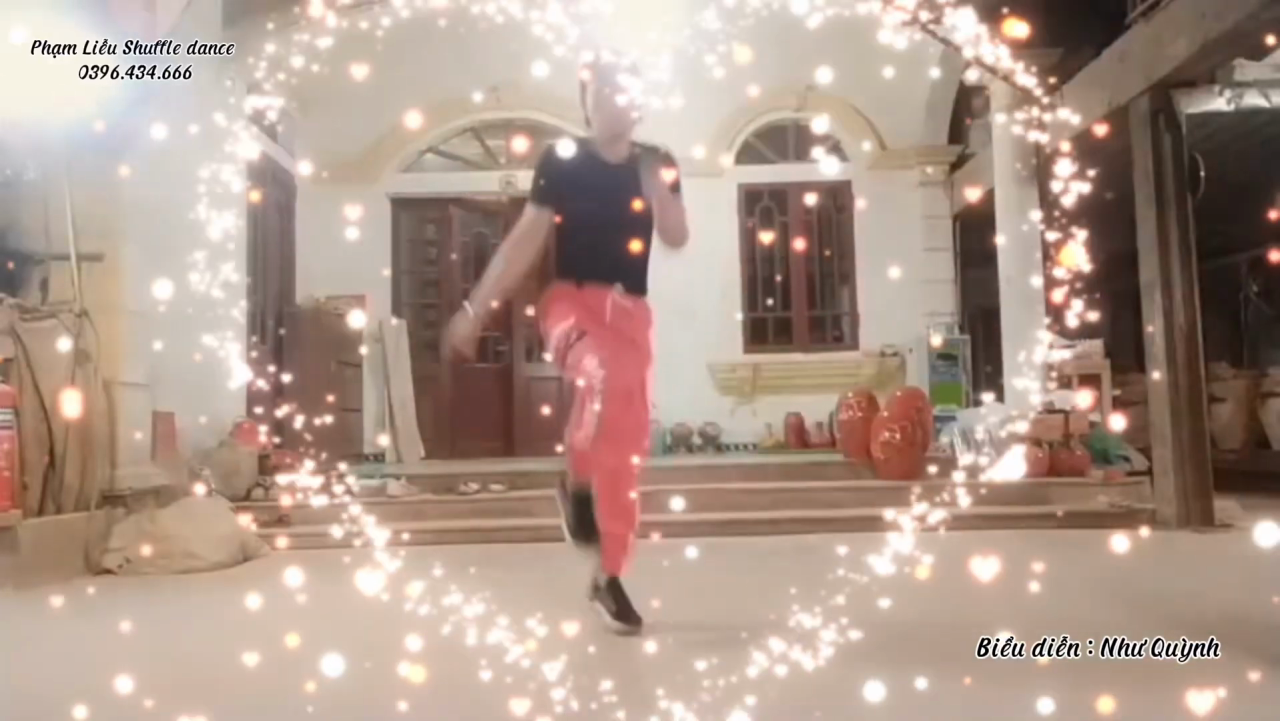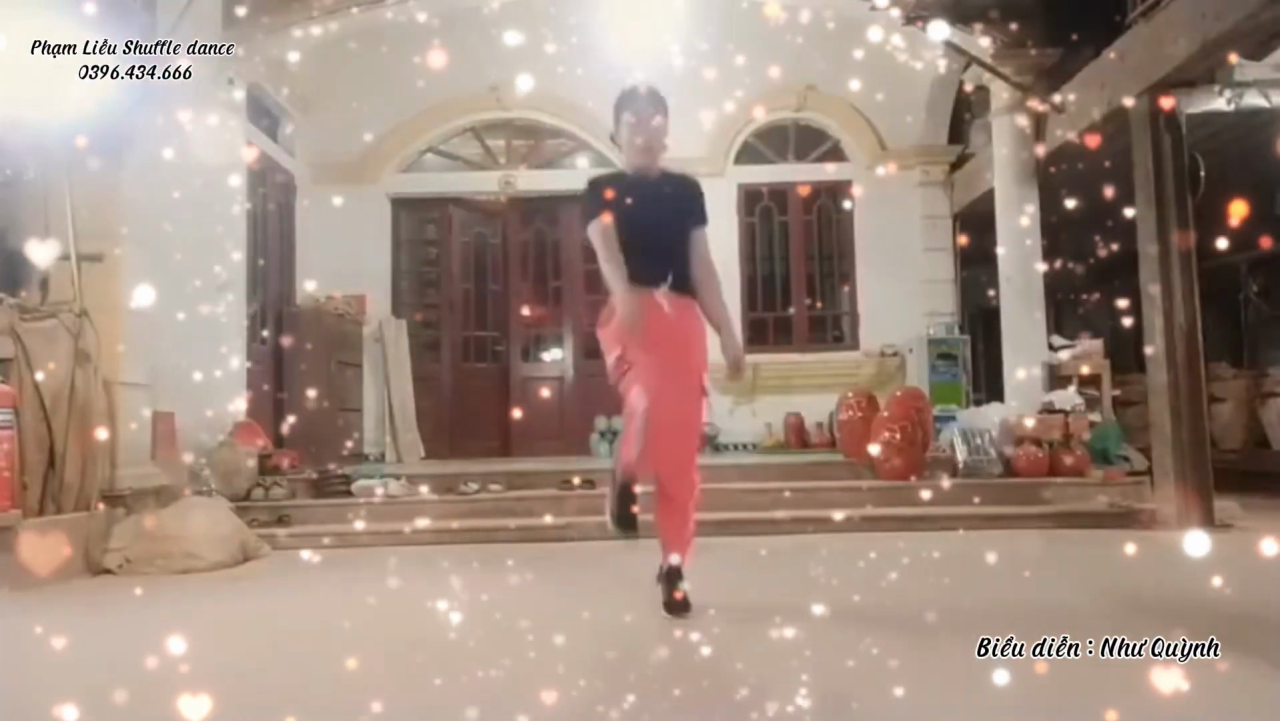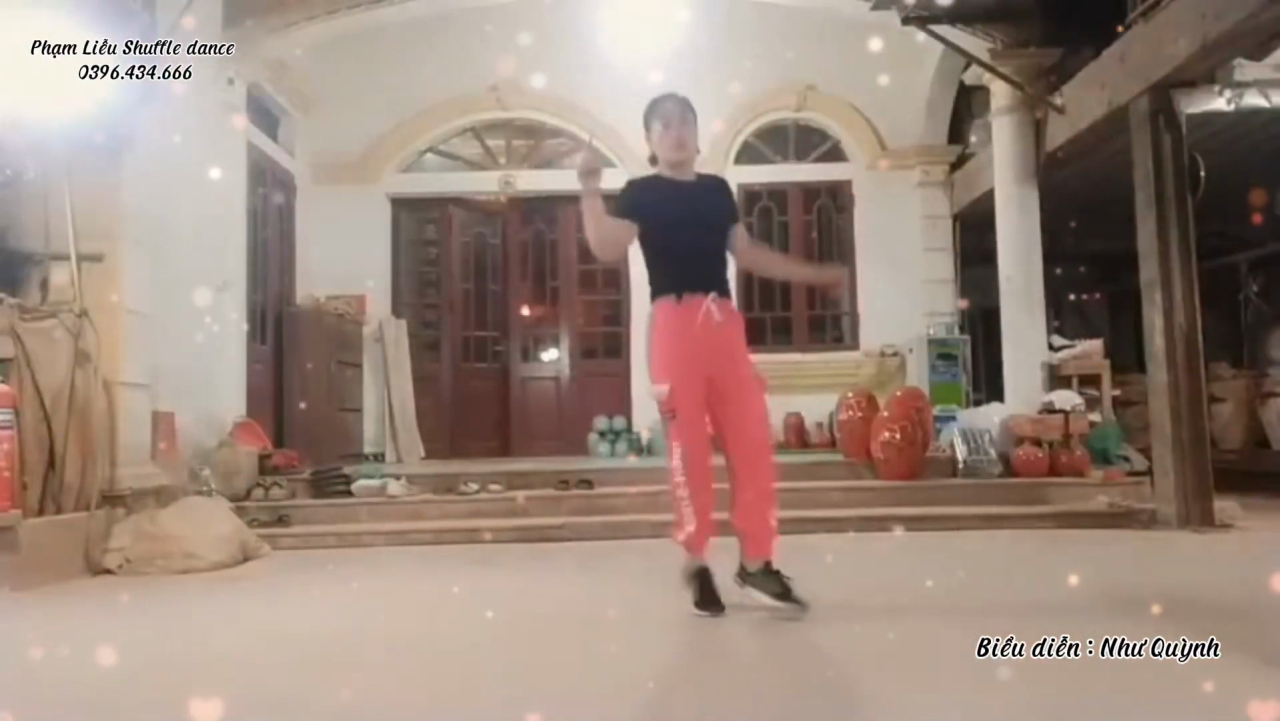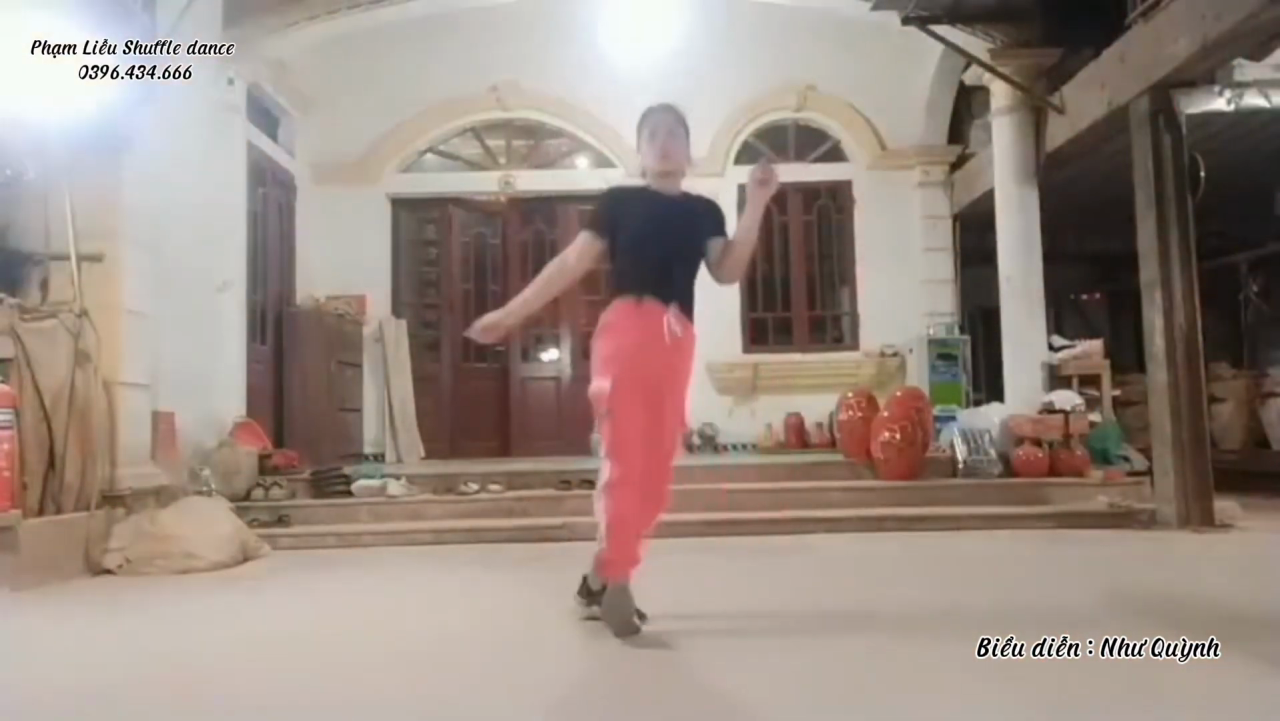
dt=1s
person 1, frame 1
left shoulder: (657, 164)
right shoulder: (562, 162)
left elbow: (677, 237)
right elbow: (525, 241)
left wrist: (660, 188)
right wrist: (475, 309)
left hip: (628, 312)
right hip: (575, 303)
left knee: (630, 448)
right knee: (604, 378)
left ankle: (611, 578)
right ankle: (576, 484)
person 1, frame 2
left shoulder: (686, 190)
right shoulder: (604, 188)
left elbow: (702, 266)
right elbow: (606, 251)
left wrist: (729, 337)
right wrist: (625, 296)
left hip: (683, 318)
right hip: (629, 315)
left knee: (683, 446)
right knee: (650, 398)
left ankle: (674, 563)
right ankle: (626, 477)
person 1, frame 3
left shoulder: (717, 190)
right shoulder: (638, 194)
left elbow: (747, 252)
right elbow: (607, 248)
left wrist: (814, 274)
right wrist: (590, 189)
left hip: (723, 324)
right hip: (675, 324)
left knee: (754, 444)
right knee: (689, 450)
left ankle: (758, 563)
right ankle: (696, 565)
person 1, frame 4
left shoulder: (704, 211)
right shoulder: (618, 201)
left elbow: (729, 271)
right elbow: (571, 264)
left wrist: (755, 204)
right wrist: (510, 313)
left hip: (676, 342)
right hip: (626, 331)
left knee: (654, 475)
right knee: (624, 462)
left ankle: (601, 581)
right ankle: (614, 585)
